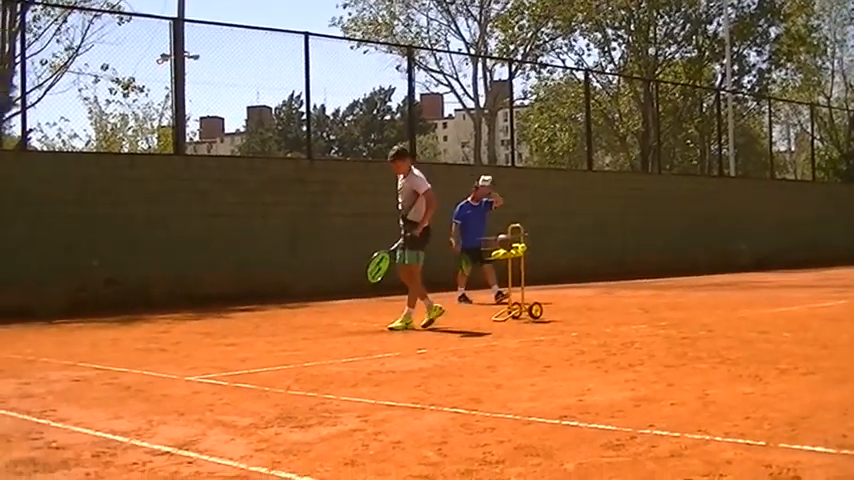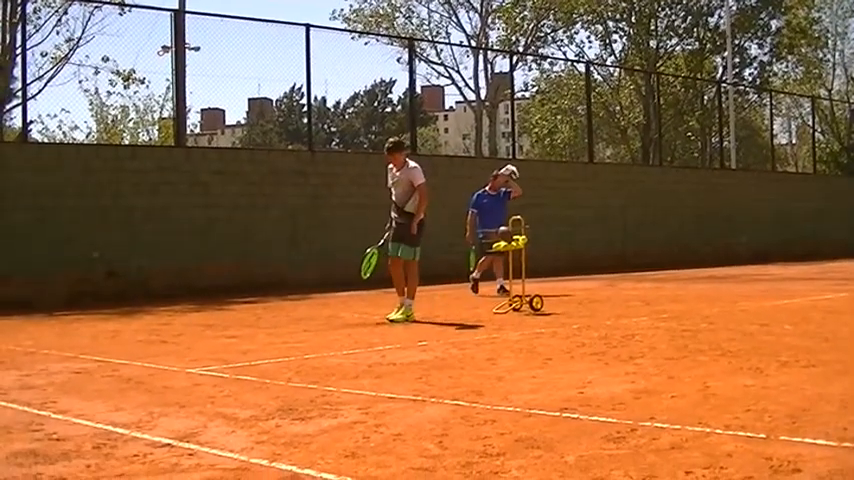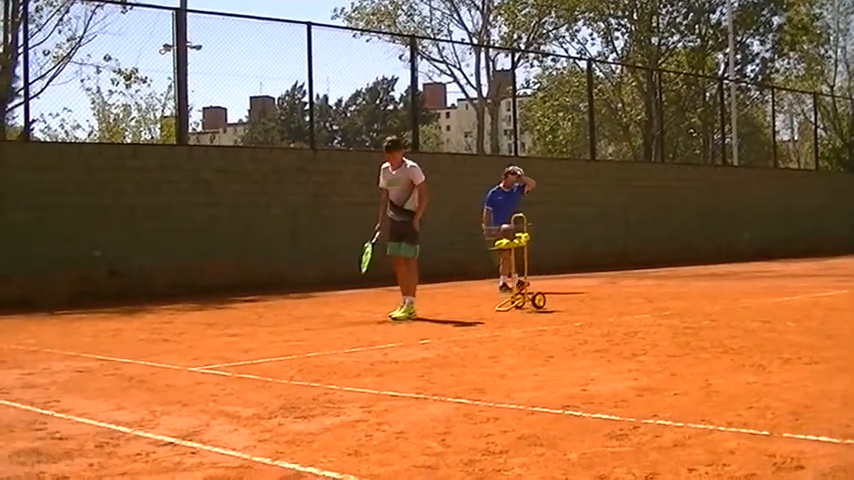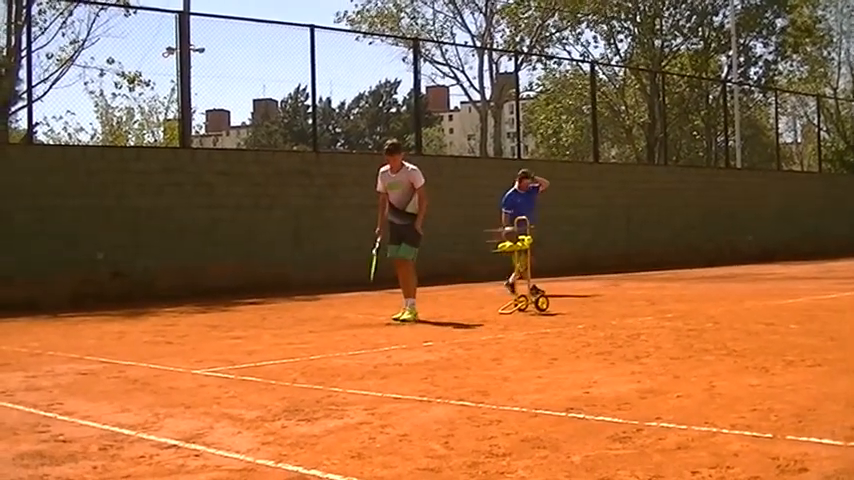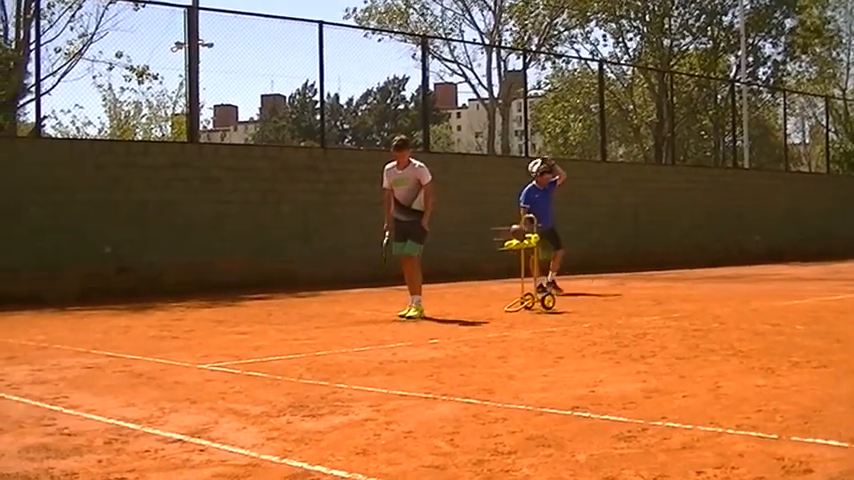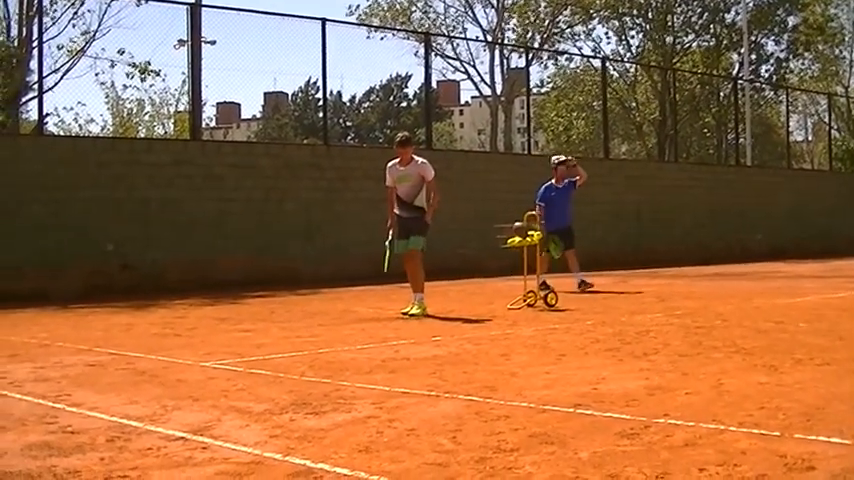
dt=0.3s
person 1, frame 1
left shoulder: (416, 178)
right shoulder: (401, 177)
left elbow: (432, 203)
left wrist: (420, 227)
left hip: (418, 231)
right hip: (407, 230)
left knee: (412, 272)
right knee: (403, 272)
left ankle: (408, 317)
right ankle: (432, 308)
person 1, frame 2
left shoulder: (413, 169)
right shoulder: (391, 170)
left elbow: (423, 197)
left wrist: (414, 221)
right wrist: (391, 221)
left hip: (412, 223)
right hip: (397, 223)
left knee: (410, 264)
right knee: (394, 264)
left ankle: (408, 309)
right ankle: (402, 304)
person 1, frame 3
left shoulder: (412, 169)
right shoulder: (384, 170)
left elbow: (423, 195)
left wrist: (416, 219)
right wrist: (381, 221)
left hip: (410, 221)
right hip: (394, 221)
left knee: (409, 262)
right knee: (398, 263)
left ankle: (410, 306)
right ankle: (404, 303)
person 1, frame 4
left shoulder: (412, 172)
right shoulder: (383, 173)
left elbow: (423, 199)
left wrist: (418, 222)
right wrist: (380, 225)
left hip: (411, 223)
right hip: (394, 224)
left knee: (406, 264)
right knee: (399, 266)
left ankle: (412, 308)
right ankle: (407, 306)
person 1, frame 5
left shoulder: (419, 169)
right shoulder: (388, 170)
left elbow: (429, 196)
right elbow: (388, 196)
left wrist: (425, 219)
right wrist: (387, 221)
left hip: (416, 220)
right hip: (399, 221)
left knee: (412, 261)
right knee: (405, 263)
left ankle: (418, 305)
right ankle: (412, 303)
person 1, frame 6
left shoulder: (422, 165)
right shoulder: (391, 167)
left elbow: (434, 191)
left wrist: (429, 214)
right wrist: (391, 218)
left hip: (419, 217)
right hip: (401, 218)
left knee: (414, 257)
right knee: (407, 260)
left ankle: (420, 302)
right ankle: (415, 301)
person 2, frame 1
left shoulder: (485, 204)
right shoulder: (462, 207)
left elbow: (500, 201)
right elbow: (455, 226)
left wrist: (490, 192)
right wrist: (456, 243)
left hip: (481, 244)
right hip: (467, 245)
left knee: (488, 266)
right knee: (465, 270)
left ankle: (497, 293)
right ankle: (461, 294)
person 2, frame 2
left shoulder: (503, 194)
right shoulder: (479, 196)
left elbow: (519, 192)
right elbow: (472, 216)
left wrist: (509, 181)
right wrist: (469, 232)
left hip: (499, 233)
right hip: (485, 234)
left knee: (498, 258)
right knee: (489, 257)
left ankle: (500, 286)
right ankle: (475, 276)
person 2, frame 3
left shoulder: (517, 190)
right shoulder: (493, 194)
left elbow: (532, 184)
right elbow: (486, 213)
left wrist: (520, 177)
right wrist: (487, 229)
left hip: (513, 230)
right hip: (500, 230)
left knee: (506, 256)
right knee: (508, 254)
left ankle: (503, 282)
right ankle: (516, 280)
person 2, frame 4
left shoulder: (532, 190)
right shoulder: (510, 196)
left elbow: (546, 184)
right elbow: (505, 217)
left wrist: (533, 178)
left hip: (530, 232)
right hip: (518, 233)
left ankle: (511, 281)
right ankle: (530, 286)
person 2, frame 5
left shoulder: (549, 186)
right shoulder: (528, 191)
left elbow: (562, 176)
right elbow: (523, 211)
left wrist: (552, 165)
left hip: (549, 228)
right hip: (535, 230)
left knee: (559, 252)
right knee: (535, 256)
left ankle: (550, 280)
right ankle: (538, 284)
person 2, frame 6
left shoulder: (569, 185)
right shoulder: (546, 189)
left elbow: (583, 177)
right elbow: (539, 210)
left wrist: (574, 165)
right wrist: (540, 227)
left hip: (566, 227)
right hip: (550, 229)
left knee: (571, 253)
right knee: (546, 255)
left ankle: (580, 282)
right ankle: (541, 281)
